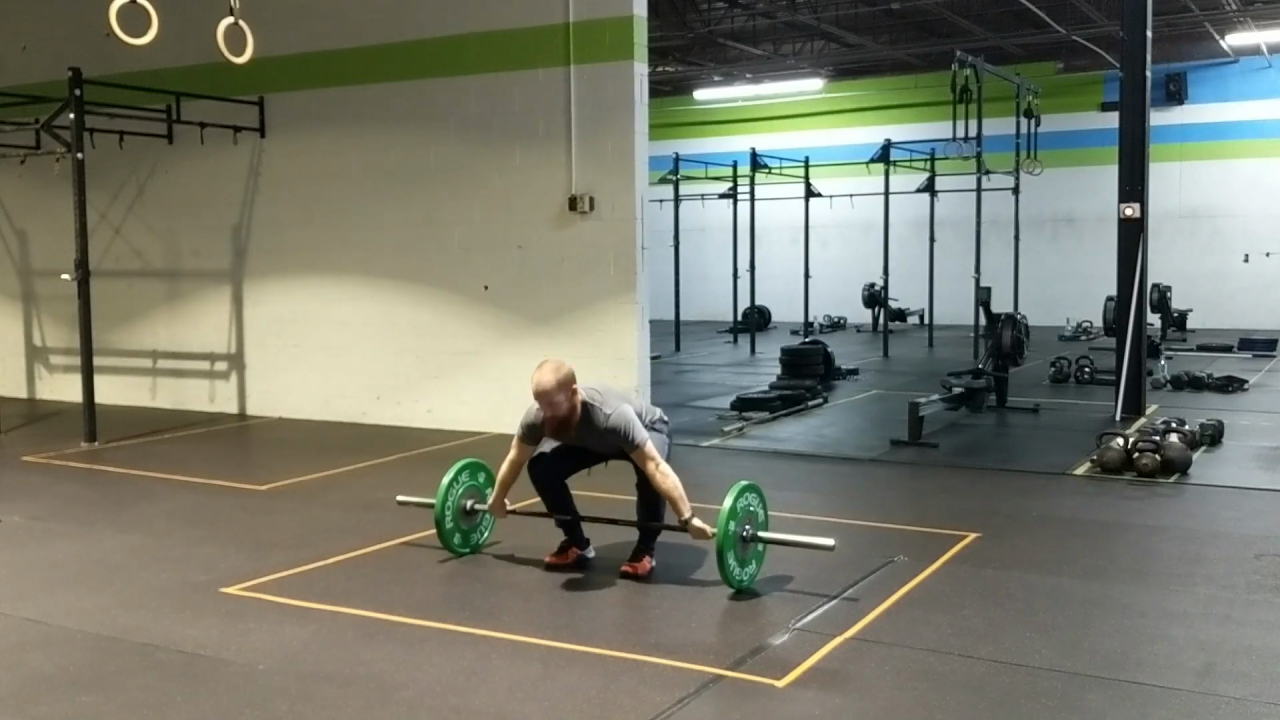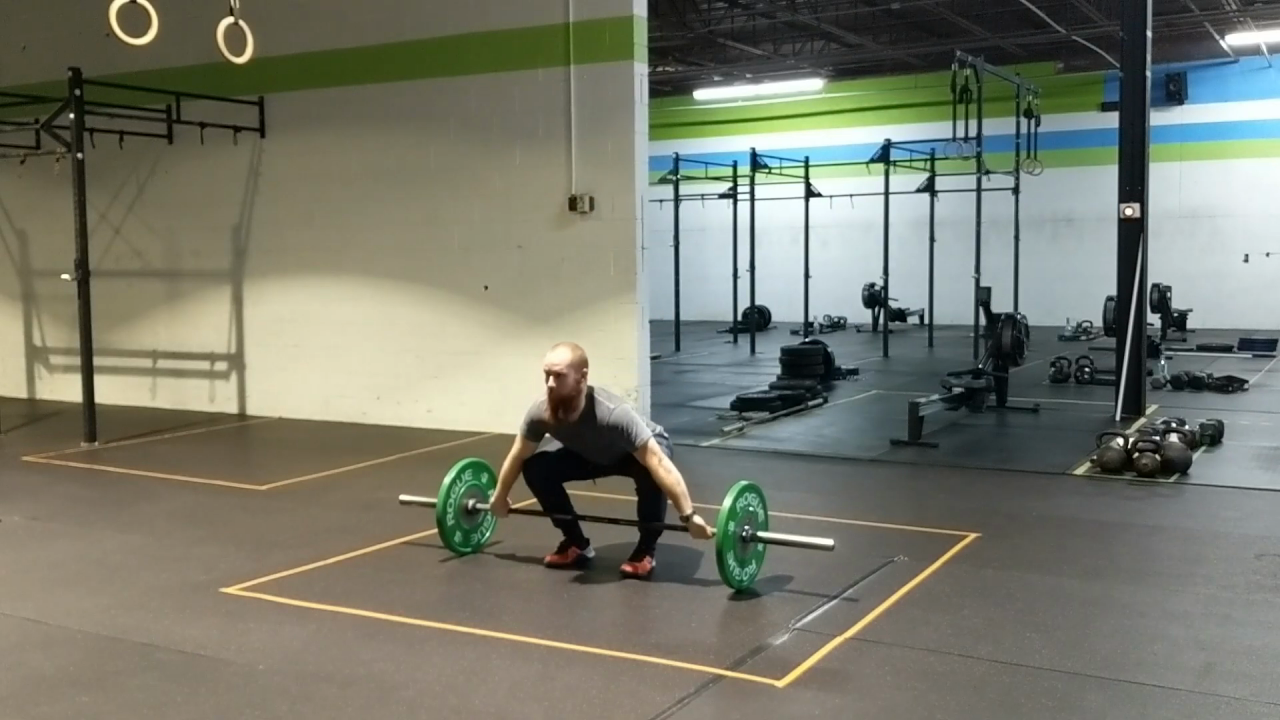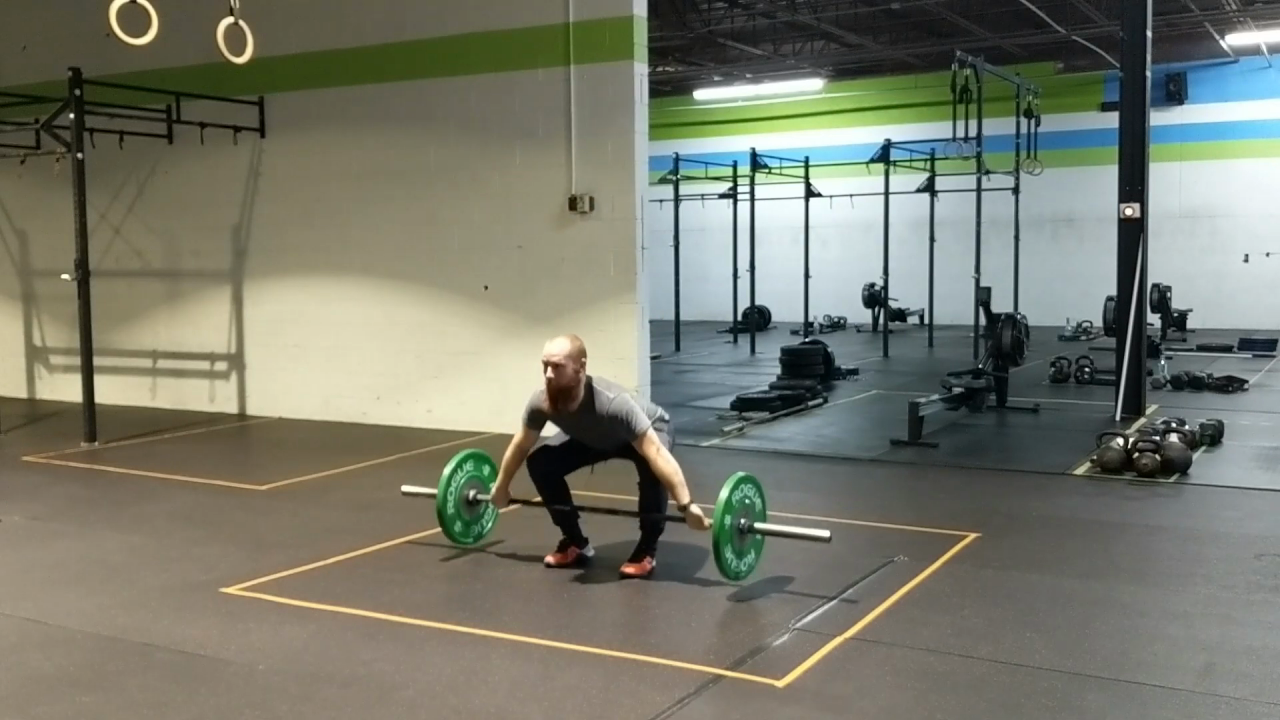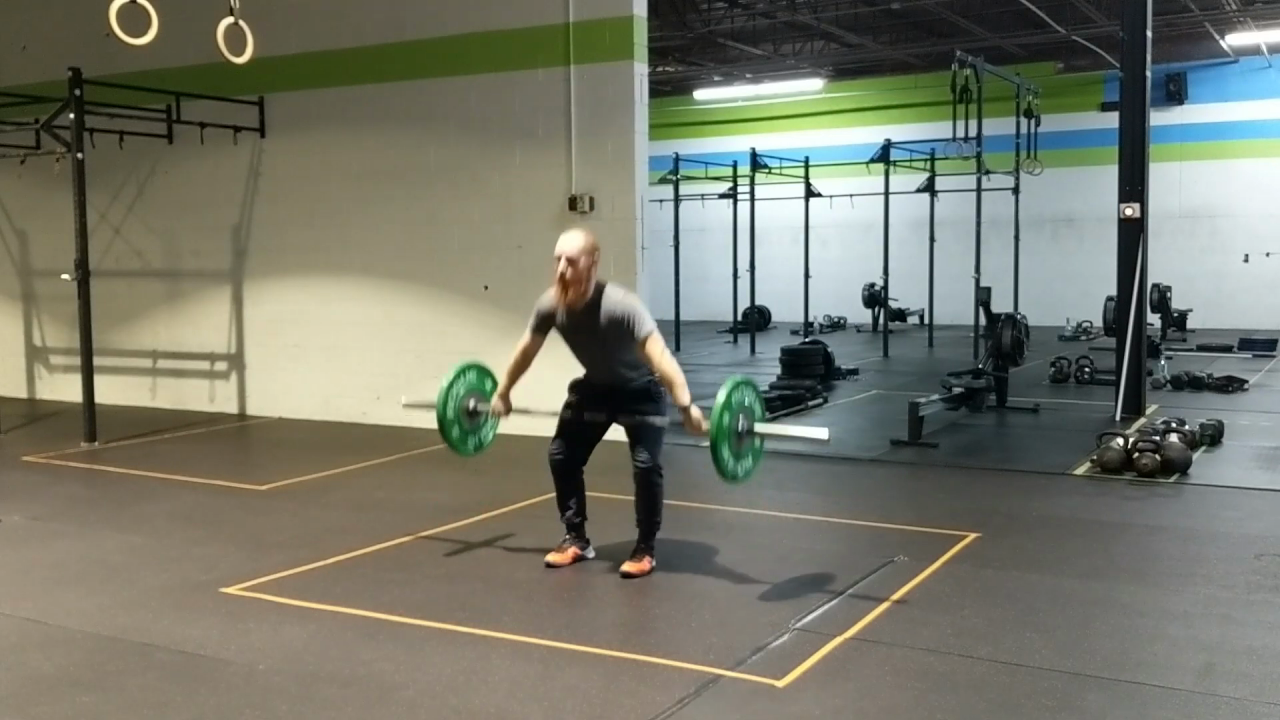
dt=0.4s
person 1, frame 1
left shoulder: (613, 414)
right shoulder: (536, 417)
left elbow: (656, 467)
right elbow: (515, 459)
left wrist: (688, 519)
right wrist: (497, 498)
left hip: (648, 427)
left knee: (649, 474)
right knee: (541, 467)
left ankle: (645, 551)
right ankle: (576, 544)
person 1, frame 2
left shoulder: (613, 414)
right shoulder: (540, 412)
left elbow: (659, 464)
right elbow: (517, 456)
left wrist: (689, 515)
right wrist: (500, 496)
left hip: (648, 447)
left knee: (650, 474)
right knee: (535, 468)
left ankle: (646, 551)
right ankle: (576, 544)
person 1, frame 3
left shoulder: (613, 404)
right shoulder: (540, 402)
left elbow: (657, 454)
right elbow: (519, 446)
left wrist: (687, 505)
right wrist: (501, 487)
left hip: (649, 429)
left knee: (652, 471)
right knee: (540, 463)
left ankle: (646, 551)
right ankle: (575, 543)
person 1, frame 4
left shoulder: (620, 305)
right shoulder: (550, 304)
left elbow: (660, 355)
right elbow: (526, 350)
left wrist: (686, 407)
right wrist: (502, 392)
left hip: (639, 387)
right hip: (594, 387)
left knee: (646, 463)
right knee: (562, 456)
left ankle: (645, 550)
right ankle: (576, 540)
